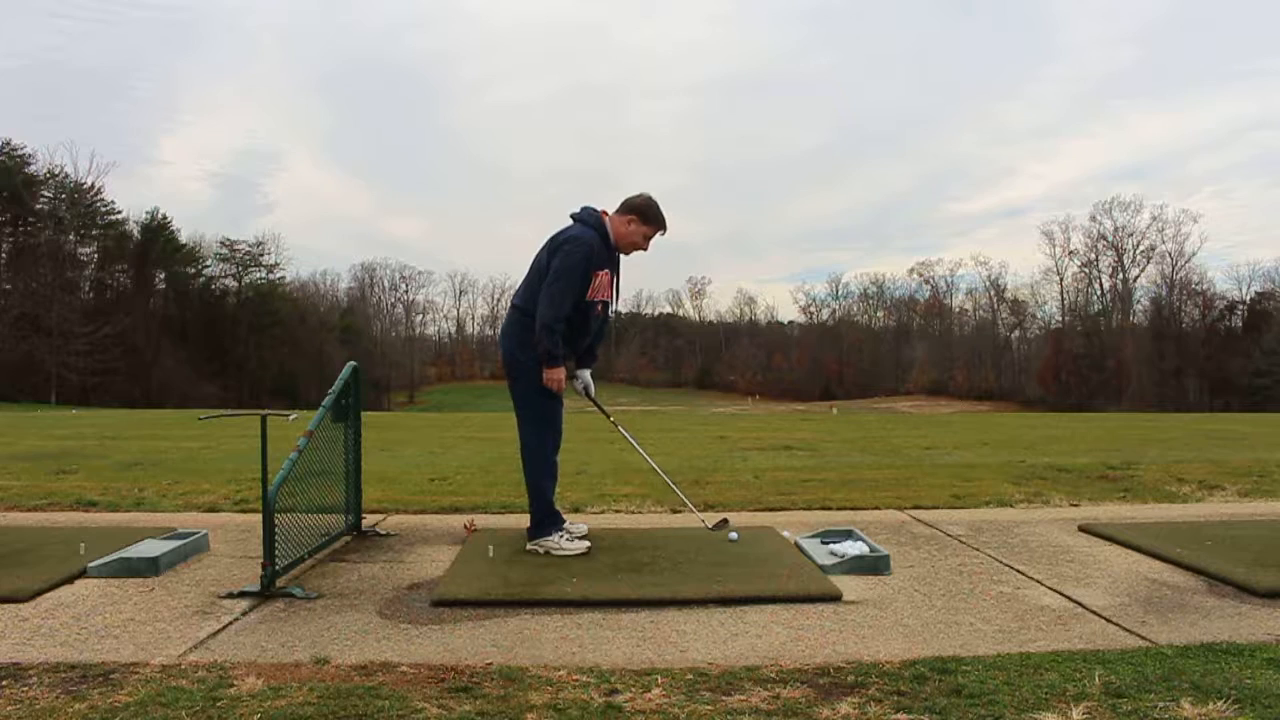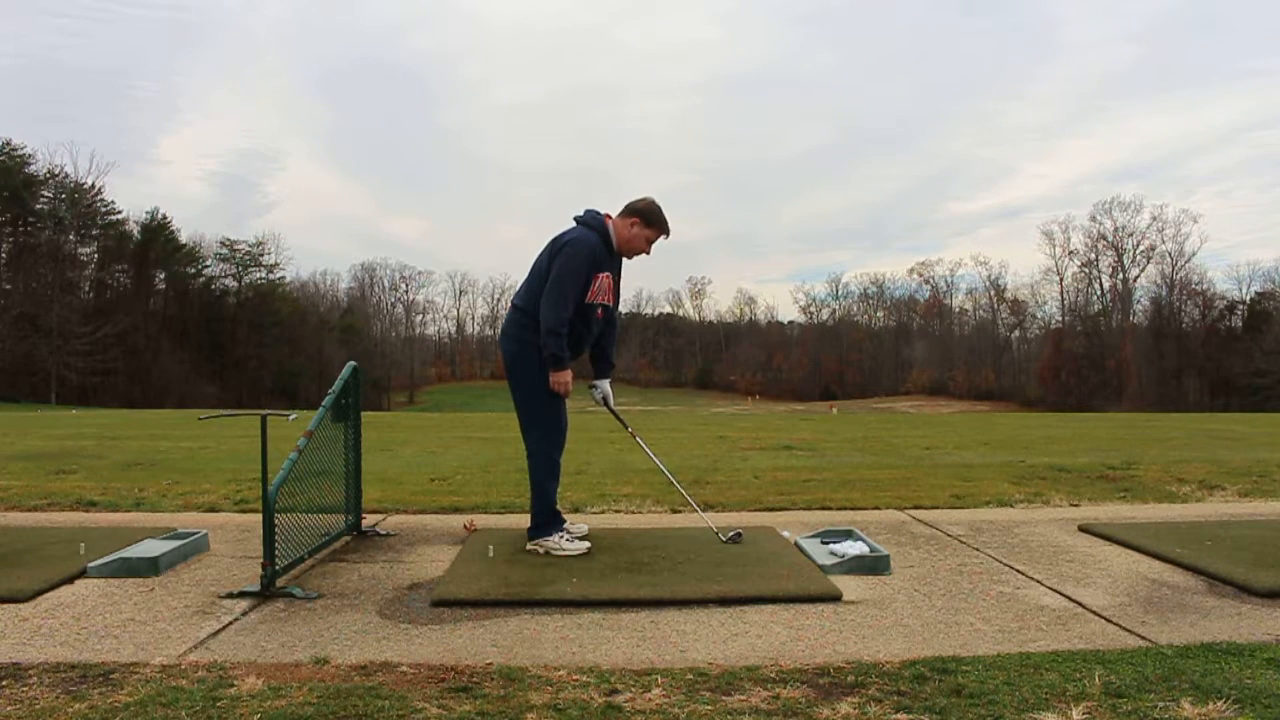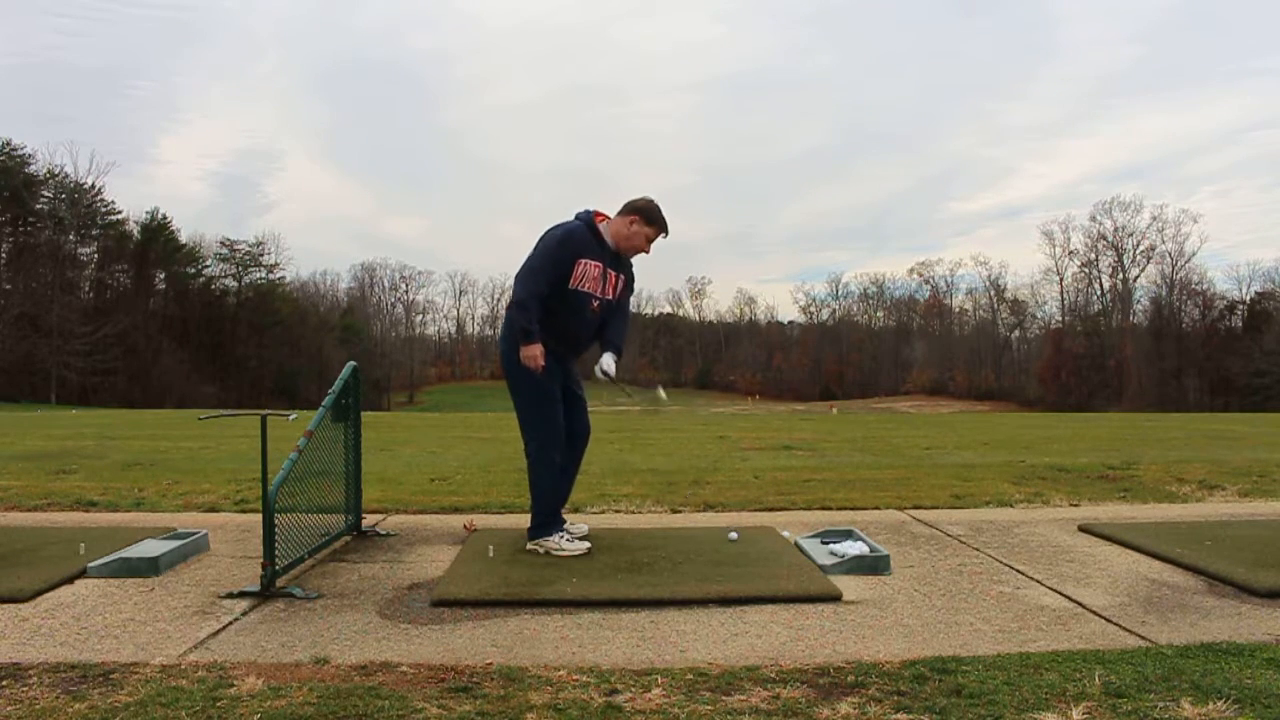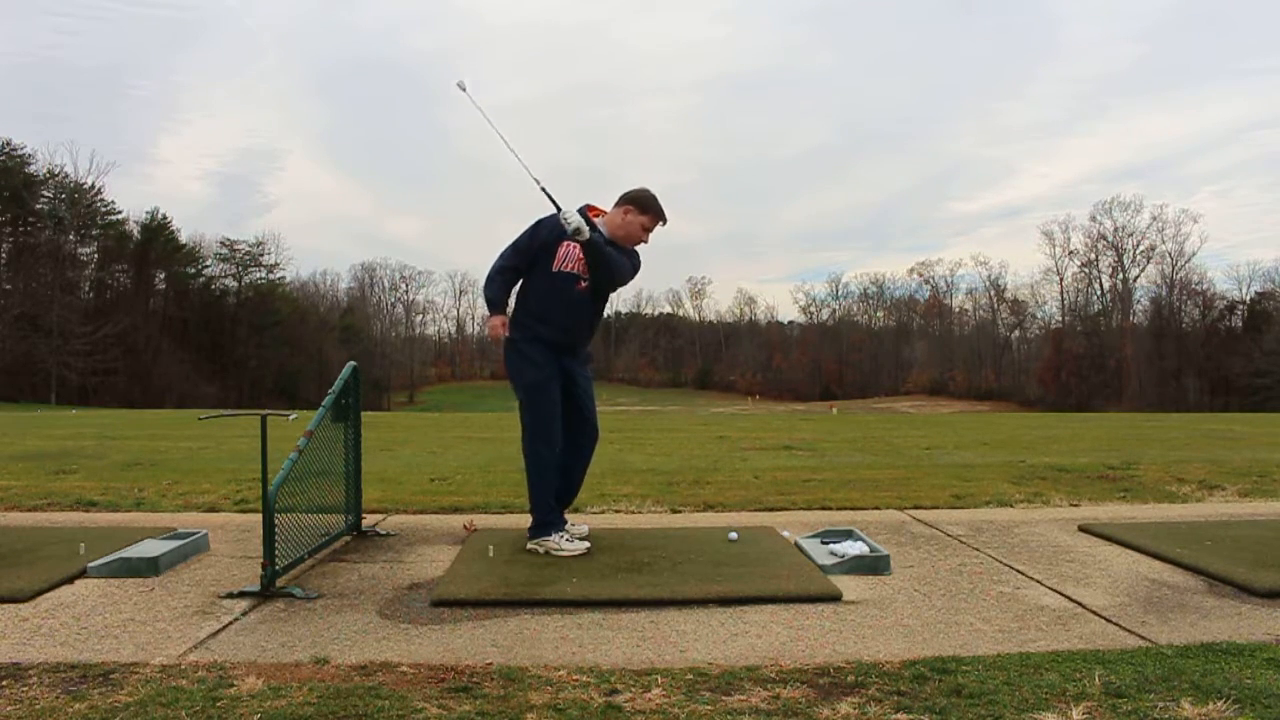
dt=0.7s
person 1, frame 1
left shoulder: (607, 252)
right shoulder: (580, 243)
left elbow: (597, 314)
right elbow: (552, 303)
left wrist: (584, 365)
right wrist: (553, 361)
left hip: (545, 349)
right hip: (529, 346)
left knee: (548, 435)
right knee: (541, 436)
left ankle: (549, 520)
right ankle: (542, 531)
person 1, frame 2
left shoulder: (611, 257)
right shoulder: (582, 245)
left elbow: (606, 320)
right elbow: (554, 306)
left wrist: (602, 374)
right wrist: (558, 363)
left hip: (546, 350)
right hip: (528, 345)
left knee: (554, 434)
right knee: (545, 436)
left ankle: (549, 519)
right ankle: (543, 530)
person 1, frame 3
left shoulder: (622, 268)
right shoulder: (569, 237)
left elbow: (618, 315)
right elbow: (528, 283)
left wrist: (610, 354)
right wrist: (528, 339)
left hip: (562, 355)
right hip: (528, 350)
left knee: (576, 433)
right knee: (545, 437)
left ankle: (551, 516)
right ankle: (543, 530)
person 1, frame 4
left shoulder: (625, 257)
right shoulder: (555, 228)
left elbow: (610, 274)
right elbow: (508, 263)
left wrist: (587, 237)
right wrist: (497, 309)
left hip: (573, 355)
right hip: (531, 348)
left knee: (583, 434)
right knee: (544, 436)
left ankle: (553, 516)
right ankle: (544, 529)
